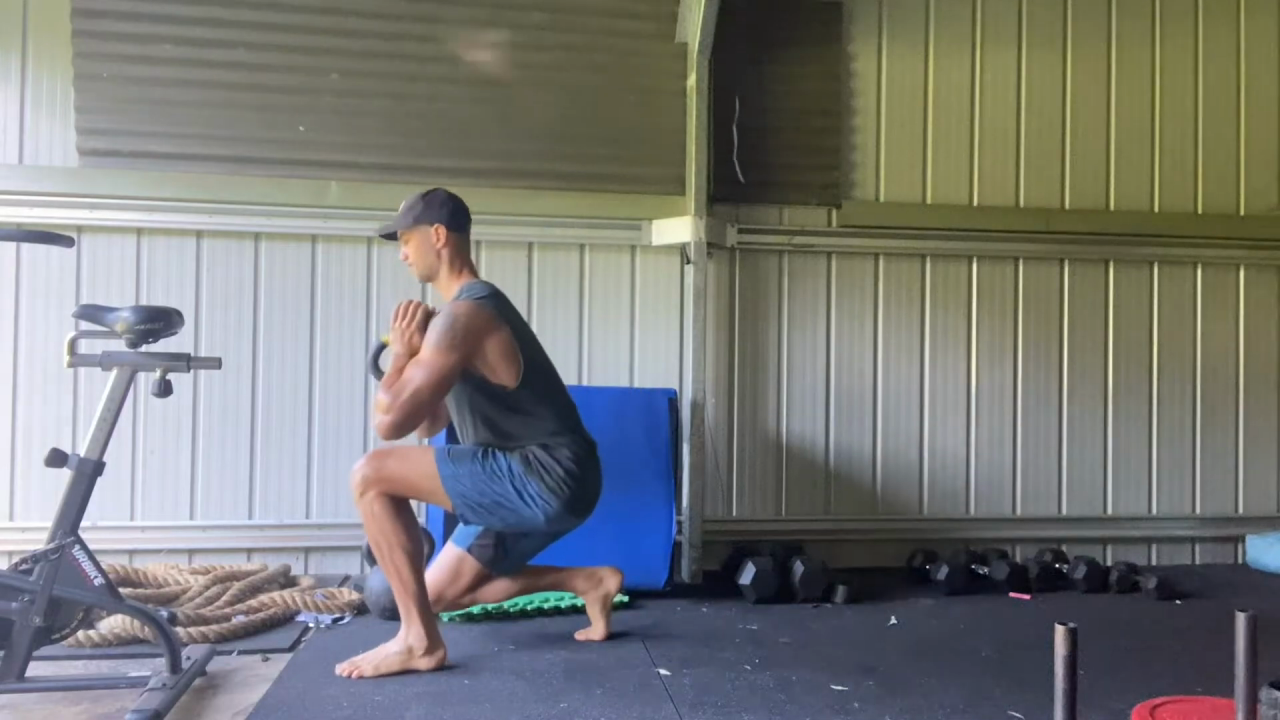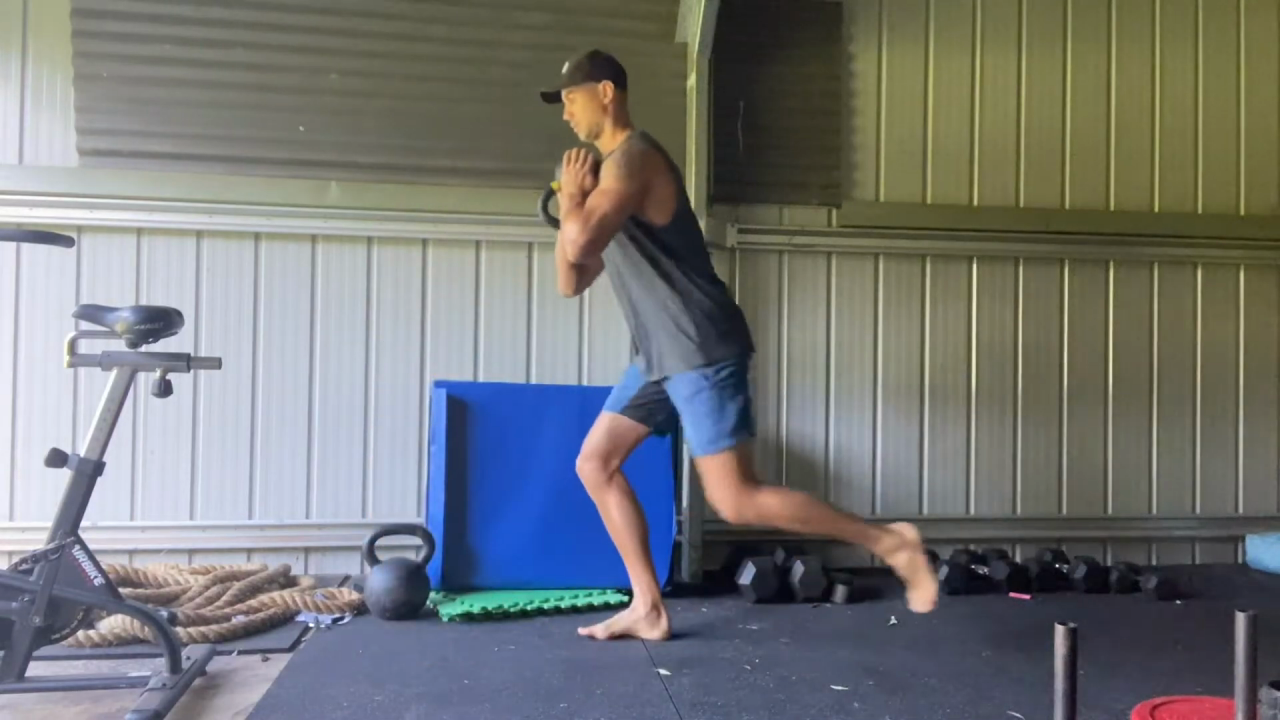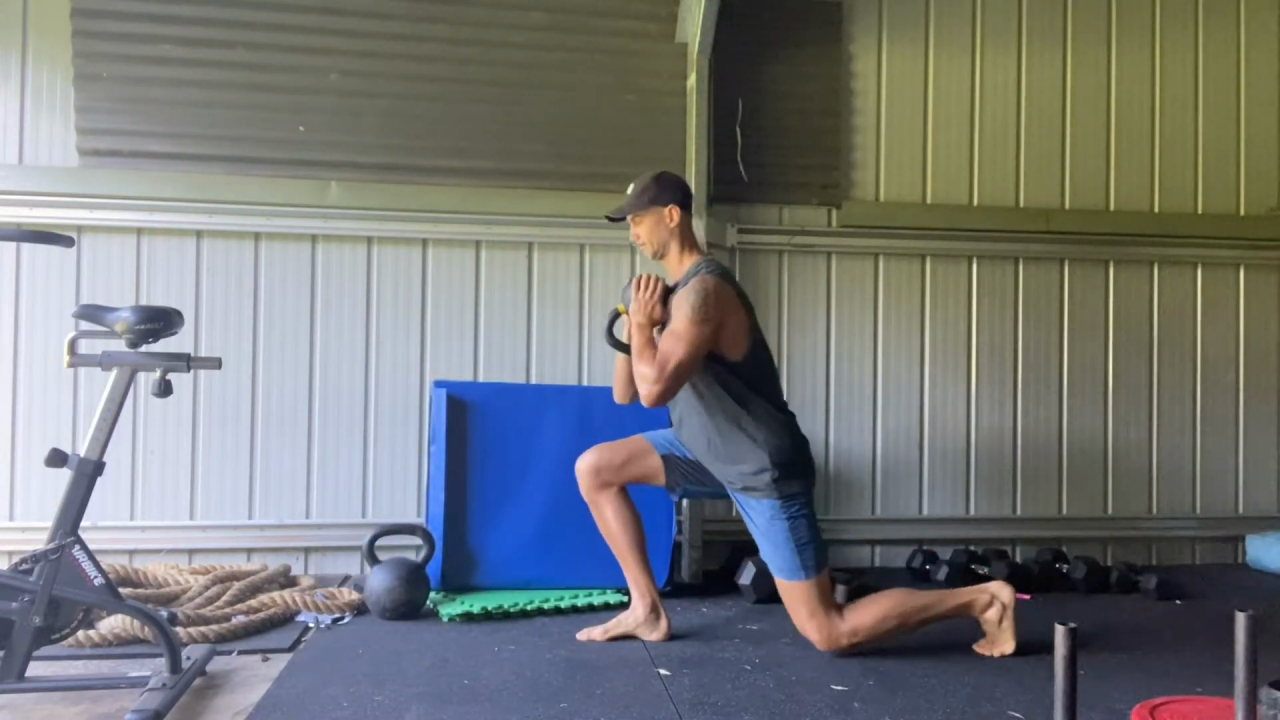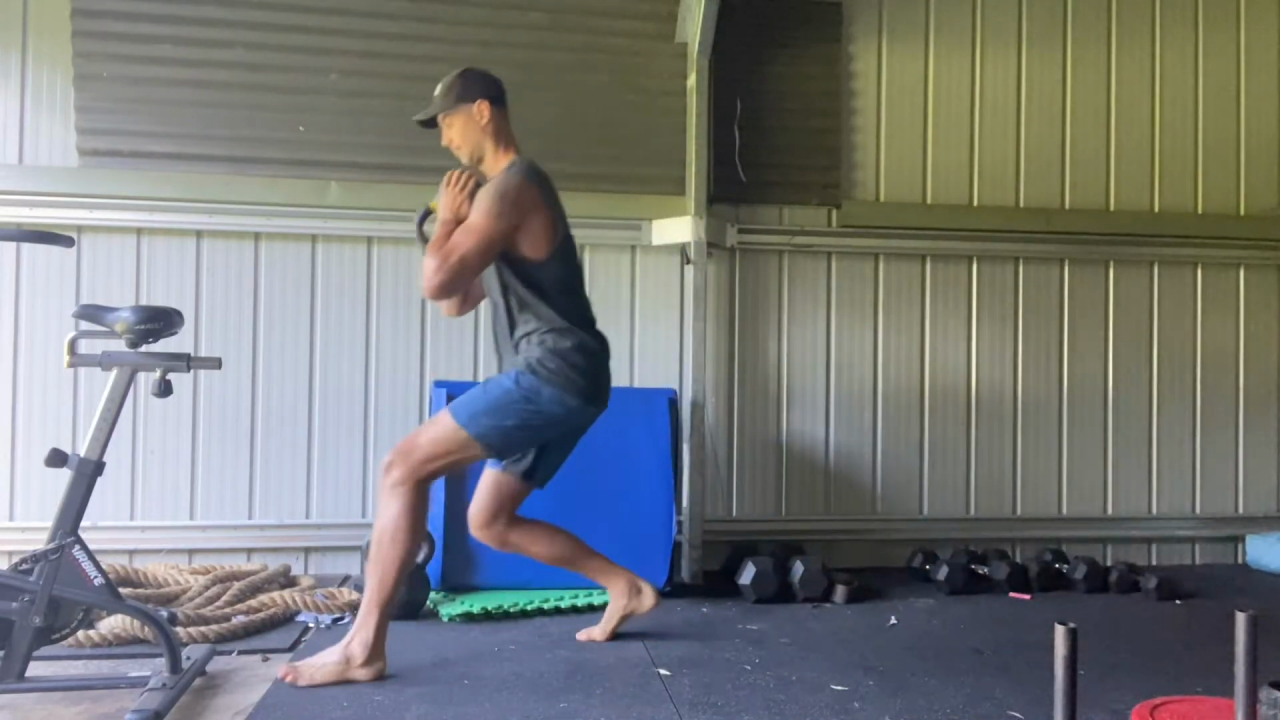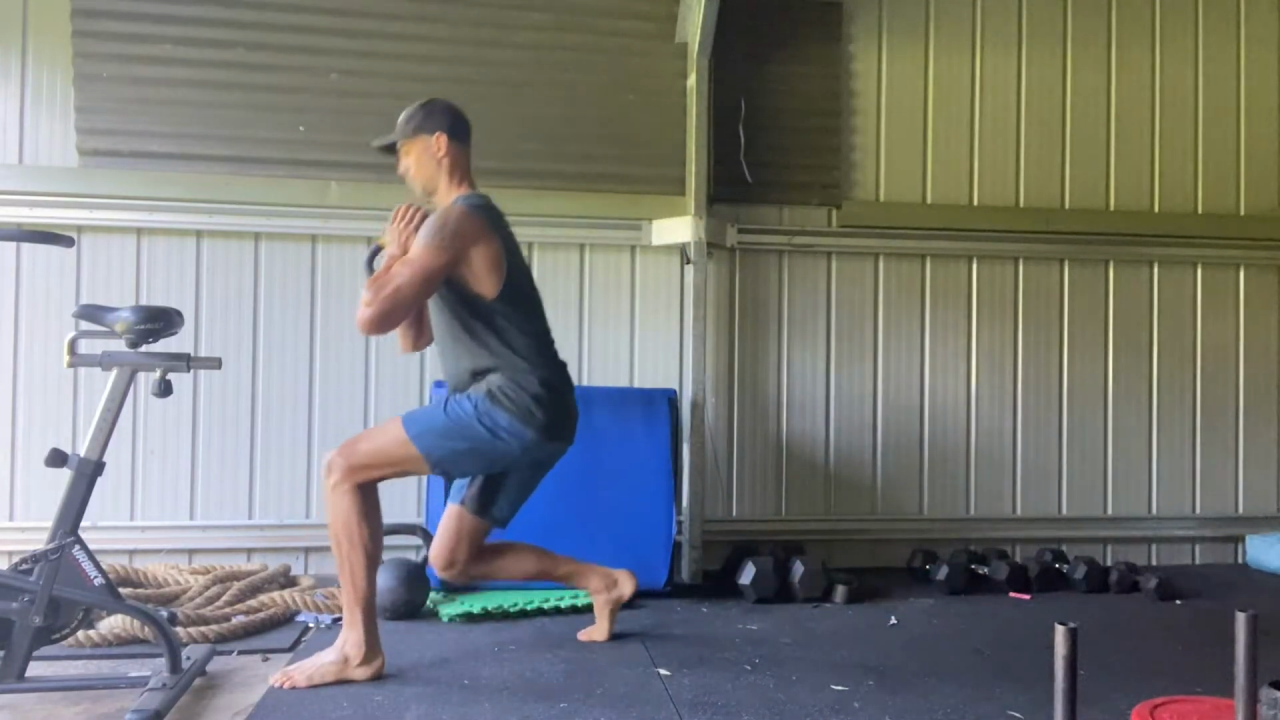
dt=1s
person 1, frame 1
left shoulder: (463, 316)
right shoulder: (470, 310)
left elbow: (392, 422)
right elbow: (431, 423)
left wrist: (402, 353)
right wrist: (411, 355)
left hip: (549, 480)
right hip: (542, 481)
left knee: (371, 474)
right knee: (439, 591)
left ankle: (418, 640)
right ankle: (591, 582)
person 1, frame 2
left shoulder: (631, 158)
right shoulder: (607, 169)
left elbow: (575, 247)
right elbow: (573, 279)
left wrist: (573, 203)
right wrist: (570, 204)
left hip: (701, 345)
right hip: (662, 349)
left knee: (734, 501)
right knee: (594, 462)
left ankle: (893, 545)
right ankle: (648, 608)
person 1, frame 3
left shoulder: (703, 291)
right shoulder: (679, 290)
left elbow: (655, 390)
right elbow: (627, 393)
left wrist: (642, 325)
right wrist: (638, 332)
left hip: (764, 470)
right hip: (718, 452)
left knee: (830, 634)
right knee: (593, 469)
left ankle: (987, 600)
right ankle: (647, 610)
person 1, frame 4
left shoulder: (512, 186)
right shoulder: (504, 189)
left elbow: (438, 283)
right elbow: (461, 301)
left wrist: (449, 221)
right wrist: (455, 225)
left hip: (555, 372)
right hip: (558, 379)
left knee: (403, 467)
right knee: (490, 520)
left ankle: (363, 648)
right ankle: (625, 586)
person 1, frame 5
left shoulder: (452, 222)
right shoulder: (456, 223)
left elbow: (373, 315)
right elbow: (414, 337)
left wrist: (394, 255)
right wrist: (409, 263)
left hip: (510, 403)
right hip: (528, 413)
left knee: (346, 467)
right knee: (454, 560)
left ankle: (357, 649)
right ankle: (604, 582)
